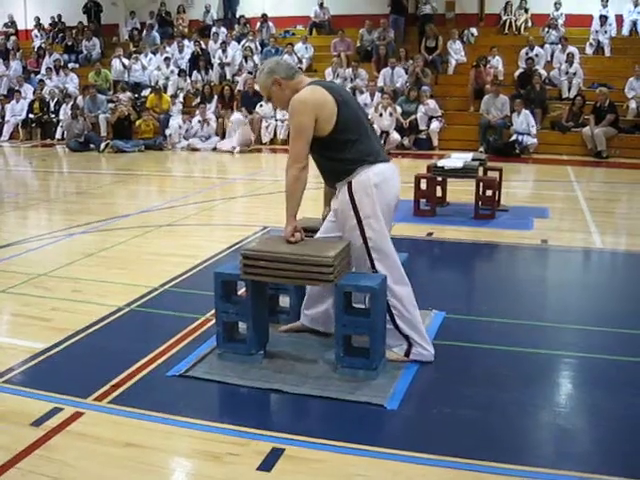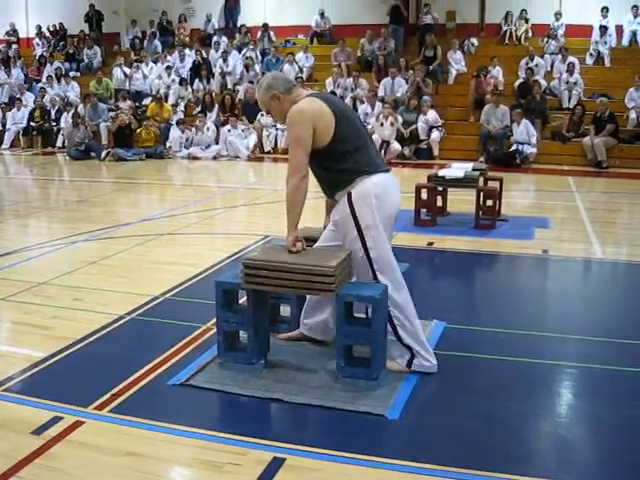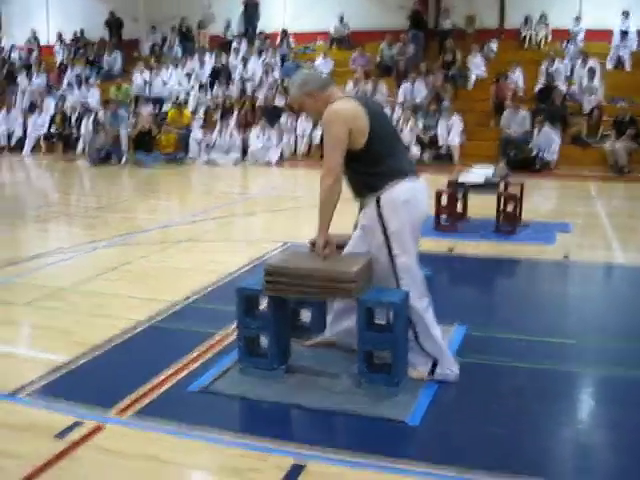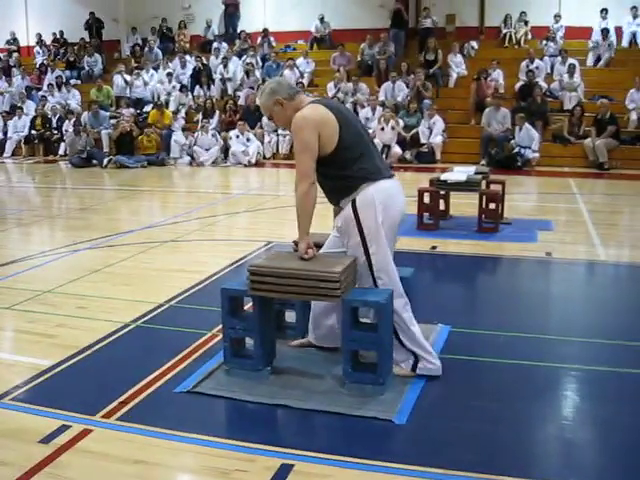
dt=0.7s
person 1, frame 1
left shoulder: (303, 100)
right shoulder: (324, 92)
left elbow: (297, 166)
left wrist: (290, 220)
right wrist: (328, 206)
left hip: (366, 185)
right hip: (369, 179)
left knee: (379, 269)
left ankle: (410, 345)
right ankle: (316, 318)
person 1, frame 2
left shoulder: (300, 111)
right shoulder: (322, 103)
left elbow: (297, 176)
left wrist: (292, 230)
right wrist: (330, 218)
left hip: (365, 194)
right hip: (371, 188)
left knee: (378, 278)
left ankle: (413, 355)
right ankle: (316, 327)
person 1, frame 3
left shoulder: (336, 112)
right shoulder: (357, 105)
left elbow: (332, 177)
left wrist: (323, 233)
right wrist: (362, 216)
left hip: (394, 200)
right hip: (397, 194)
left knee: (403, 285)
left ankle: (434, 363)
right ankle: (342, 332)
person 1, frame 4
left shoulder: (304, 118)
right shoulder: (325, 109)
left elbow: (306, 182)
left wrist: (303, 237)
right wrist: (340, 219)
left hip: (370, 200)
right hip: (376, 194)
left knee: (379, 284)
left ankle: (417, 359)
right ankle: (325, 334)
